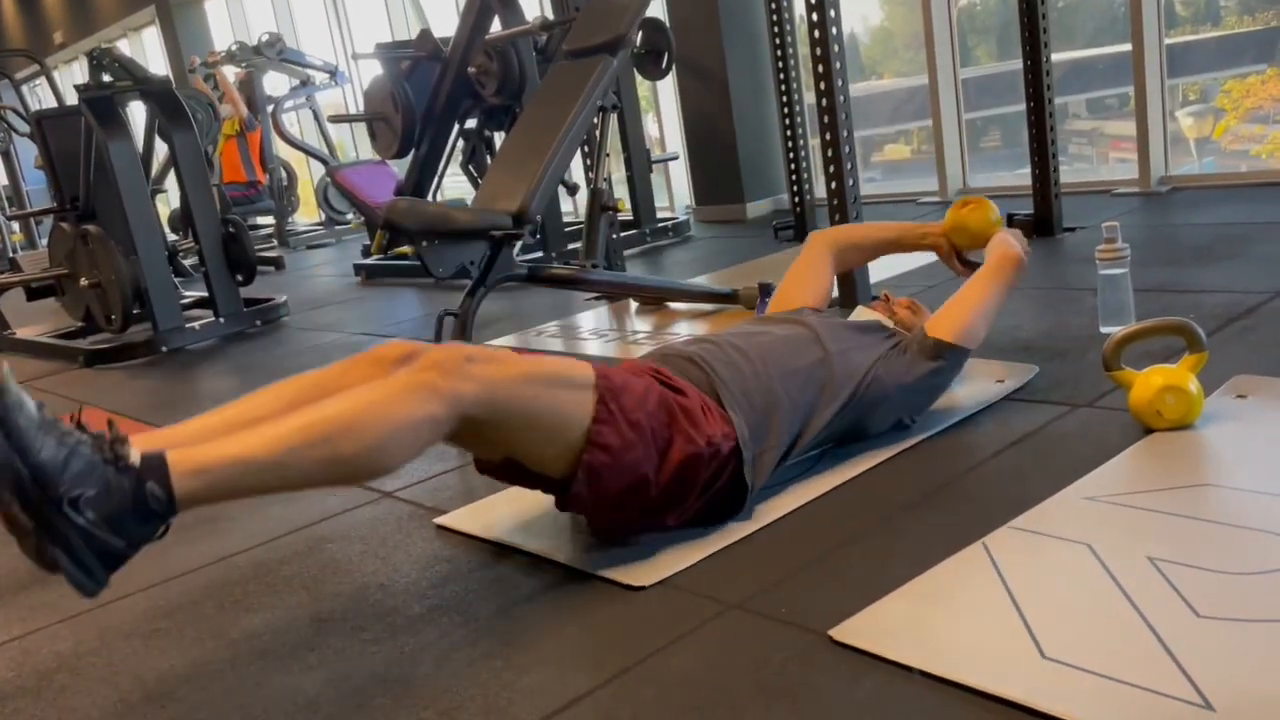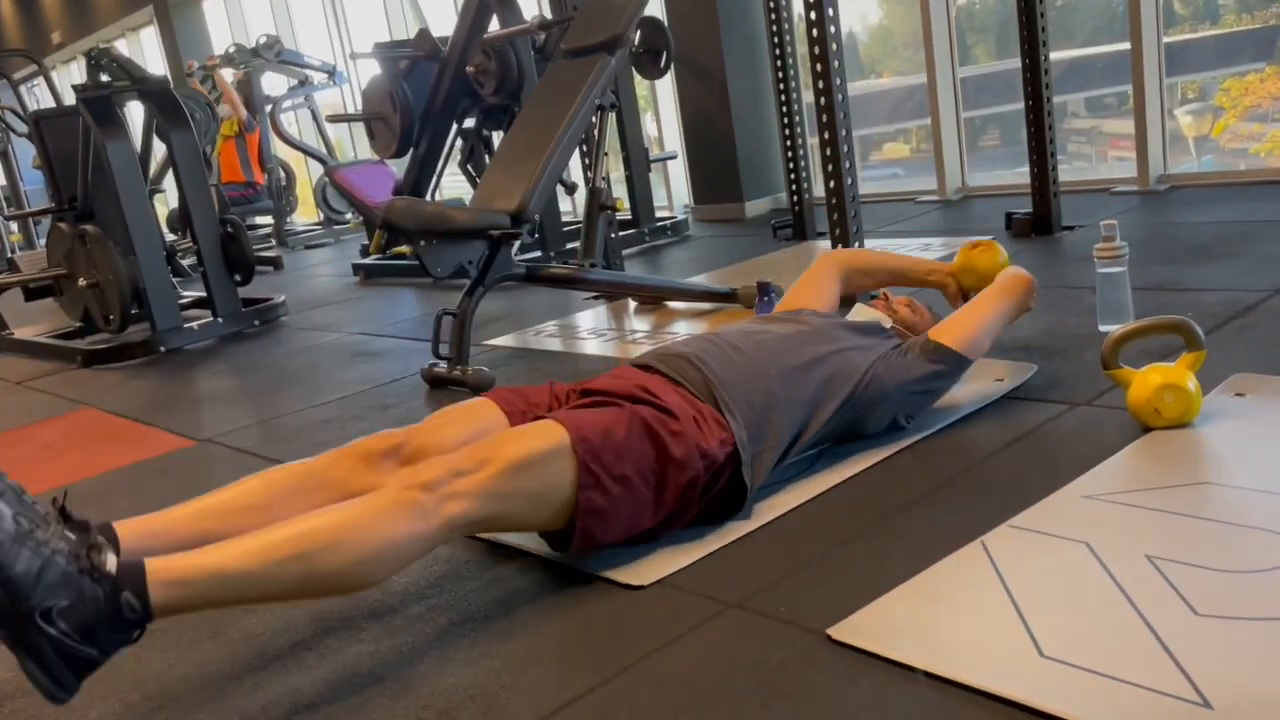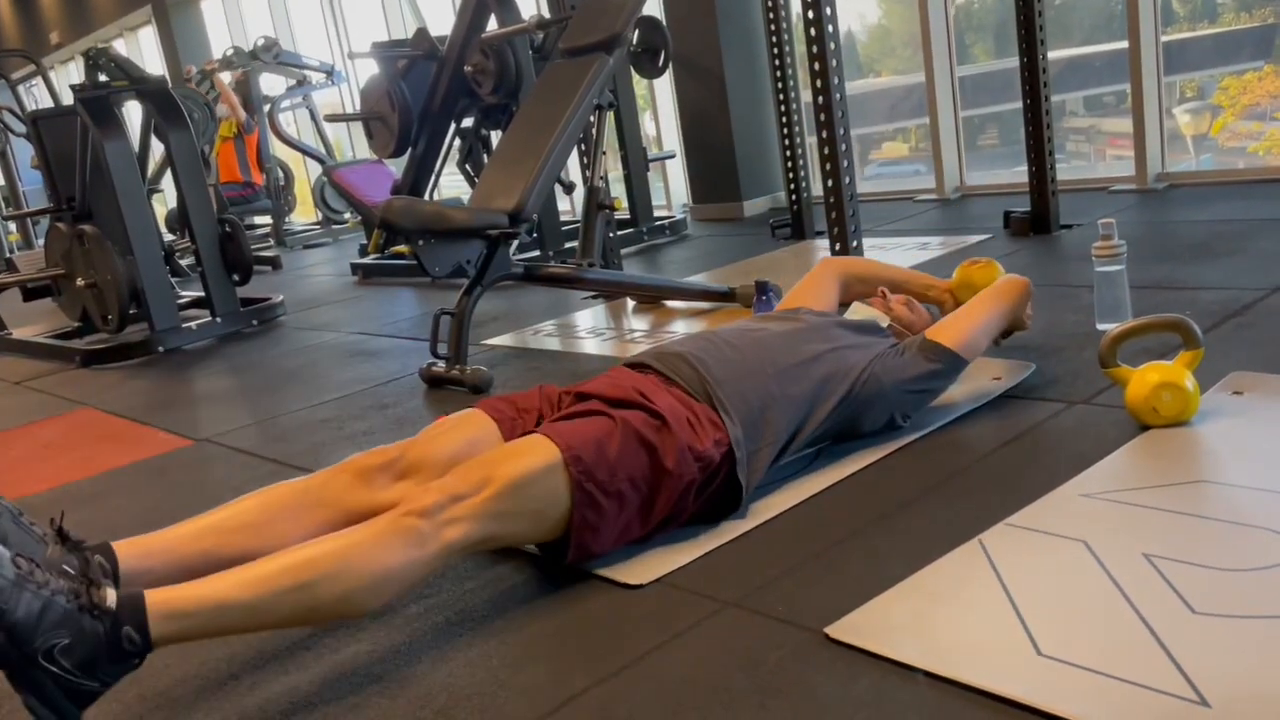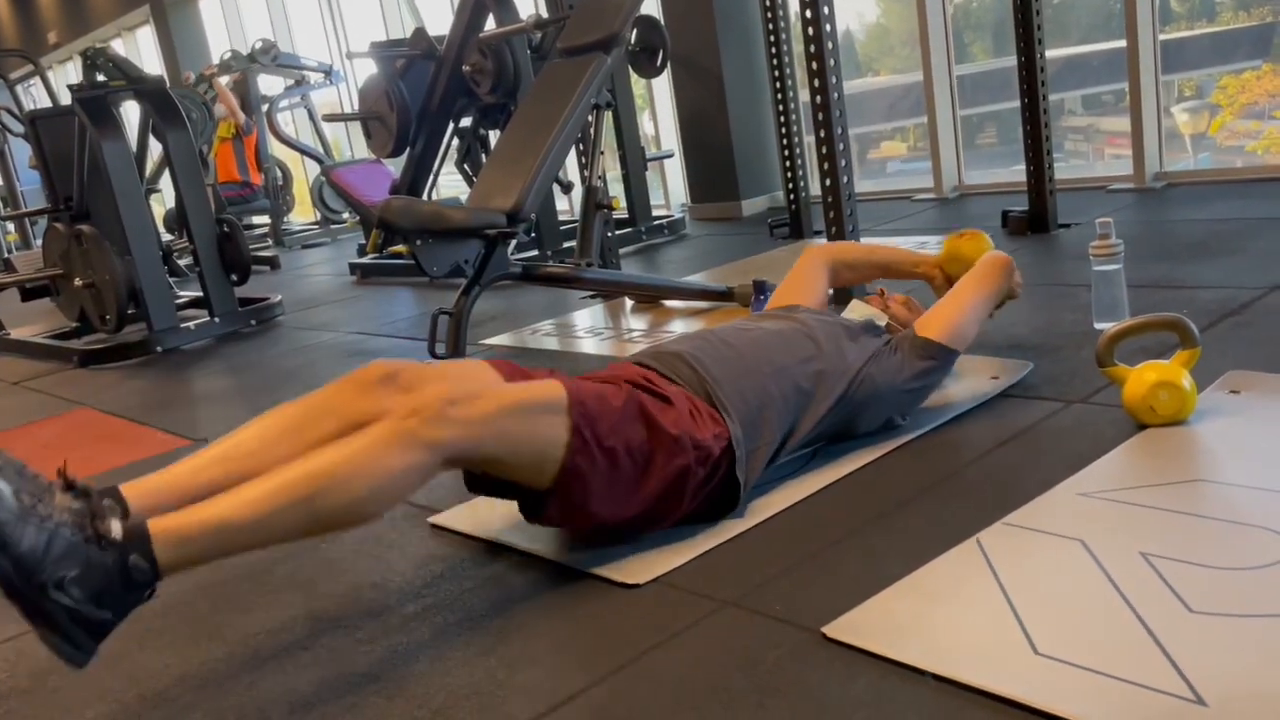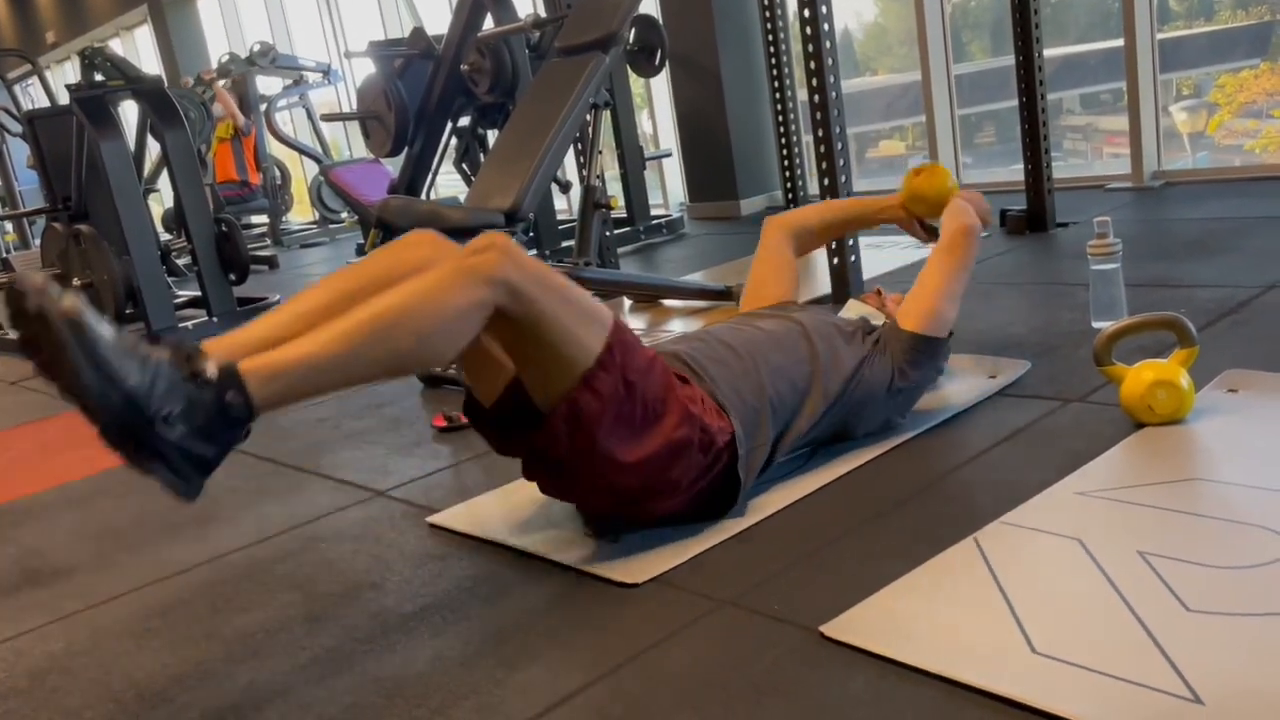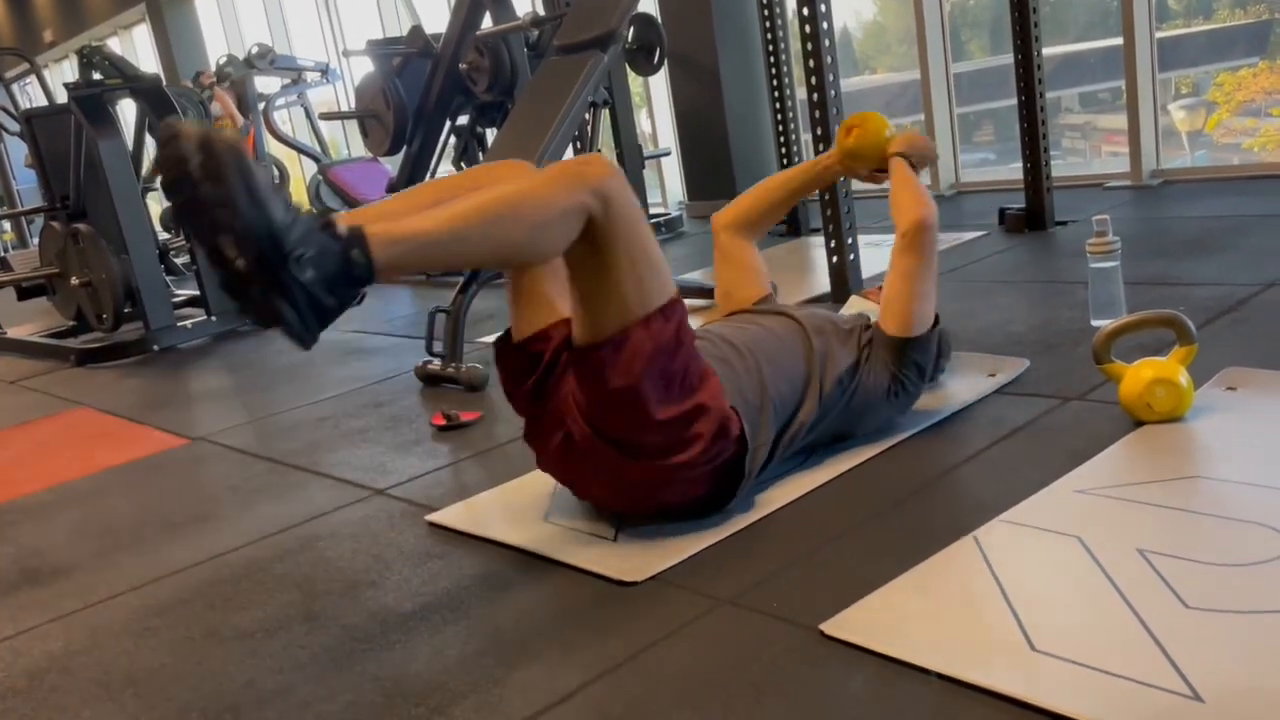
dt=0.2s
person 1, frame 1
left shoulder: (900, 367)
right shoulder: (819, 326)
left elbow: (998, 276)
right elbow: (824, 241)
left wrist: (1001, 246)
right wrist: (933, 232)
left hip: (693, 445)
right hip: (640, 392)
left knee: (452, 380)
right knee: (401, 362)
left ankle: (137, 495)
right ankle: (122, 459)
person 1, frame 2
left shoulder: (903, 369)
right shoulder: (822, 329)
left elbow: (1009, 293)
right elbow: (835, 258)
left wrist: (989, 283)
right wrist: (943, 266)
left hip: (690, 441)
right hip: (628, 391)
left knee: (442, 495)
right knee: (389, 456)
left ankle: (107, 603)
right ankle: (99, 551)
person 1, frame 3
left shoulder: (899, 370)
right shoulder: (821, 323)
left elbow: (1011, 294)
right elbow: (836, 262)
left wrist: (992, 295)
right wrist: (933, 277)
left hip: (683, 438)
right hip: (619, 390)
left knee: (441, 516)
right knee: (383, 475)
left ankle: (110, 630)
right ankle: (99, 571)
person 1, frame 4
left shoulder: (897, 365)
right shoulder: (811, 324)
left elbow: (993, 274)
right elbow: (822, 253)
left wrist: (988, 269)
right wrist: (921, 258)
left hip: (681, 436)
right hip: (620, 388)
left knee: (441, 419)
right knee: (383, 385)
left ankle: (120, 567)
right ankle: (114, 515)
person 1, frame 5
left shoulder: (889, 366)
right shoulder: (793, 323)
left elbow: (958, 251)
right elbow: (780, 227)
left wrist: (959, 214)
right wrist: (891, 204)
left hip: (674, 449)
right hip: (587, 436)
left knee: (494, 259)
right knee: (424, 252)
left ankle: (207, 409)
right ankle: (188, 376)
person 1, frame 6
left shoulder: (890, 369)
right shoulder: (779, 323)
left elbow: (920, 233)
right elbow: (732, 224)
left wrist: (897, 164)
right wrist: (839, 162)
left hip: (675, 440)
right hip: (581, 421)
left knee: (594, 179)
right knee: (510, 178)
left ankle: (326, 269)
right ankle: (304, 252)
